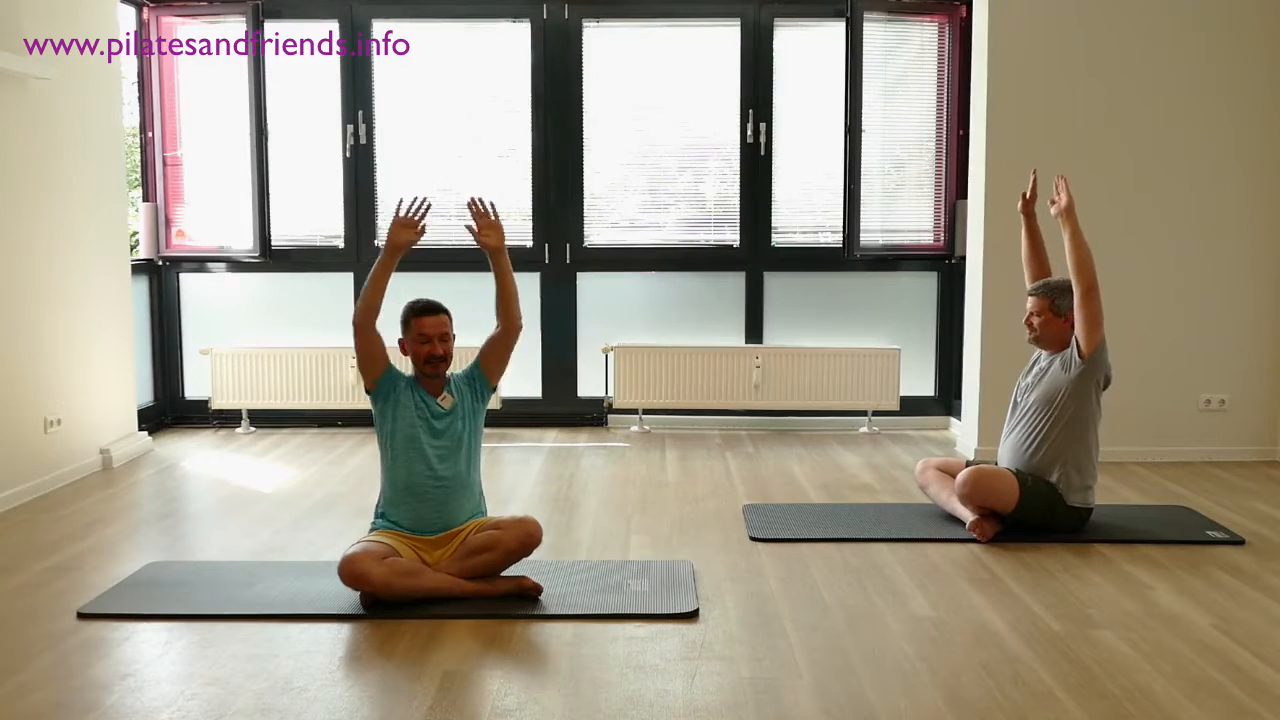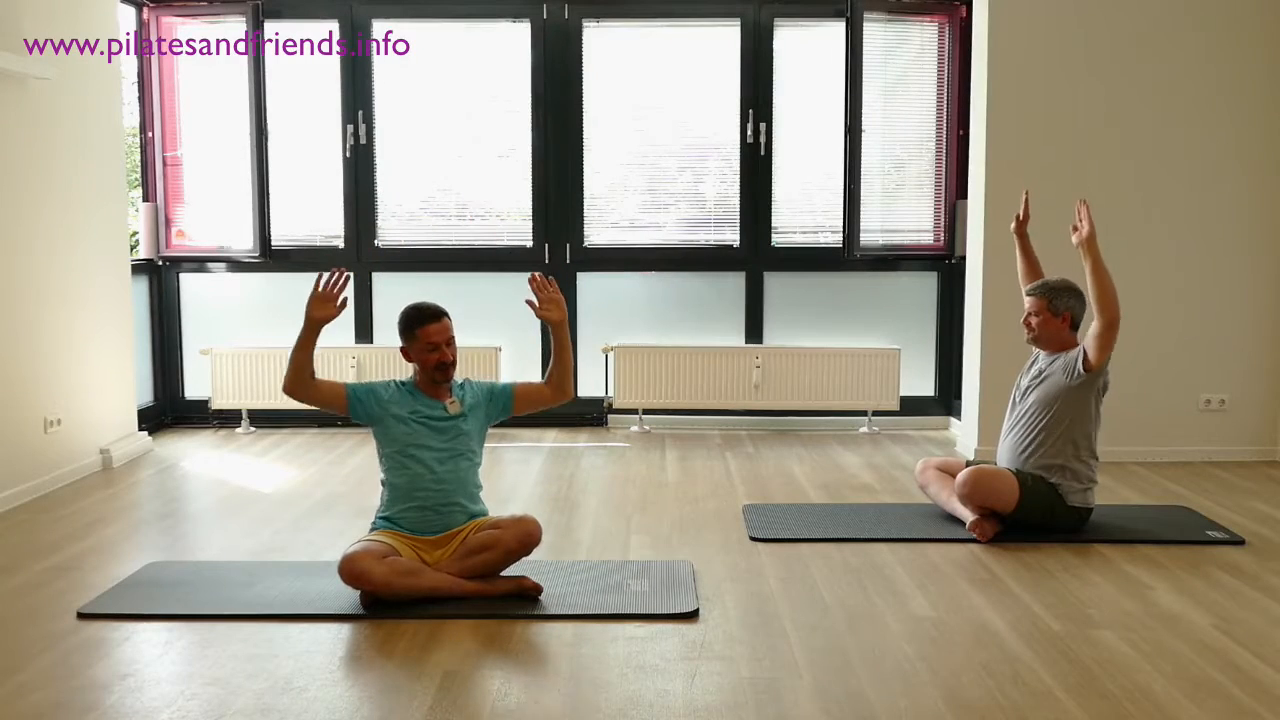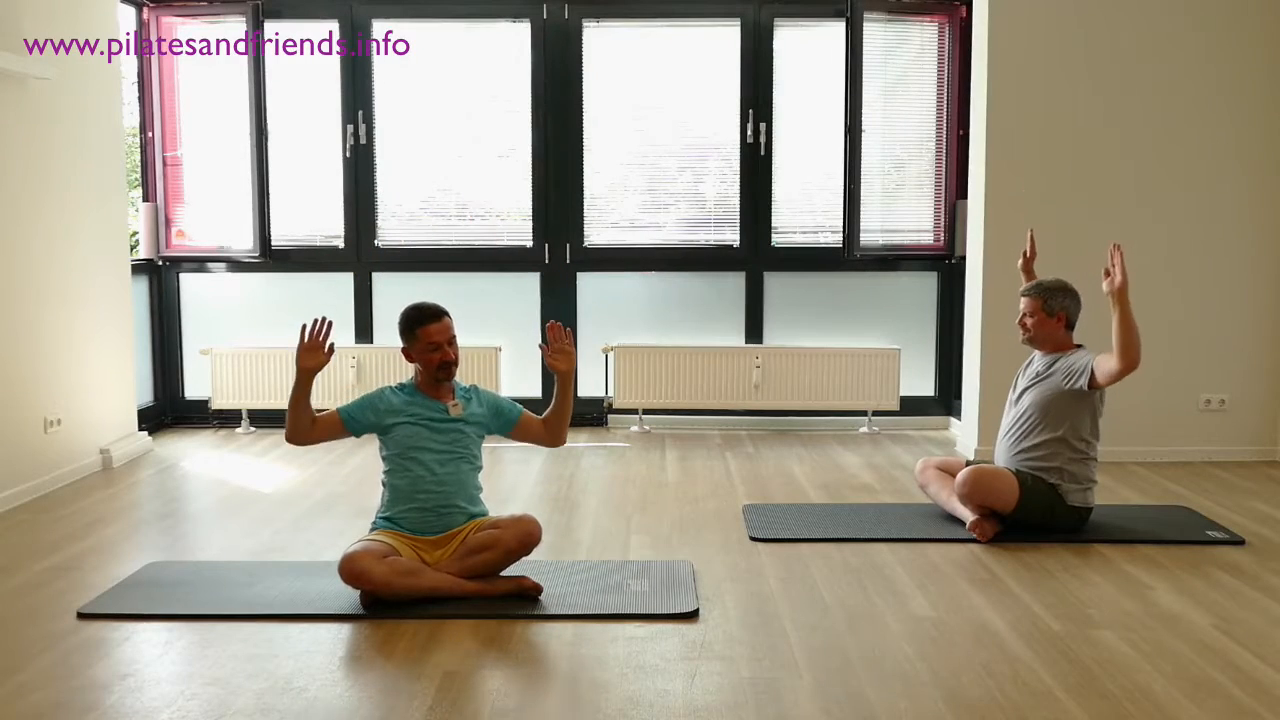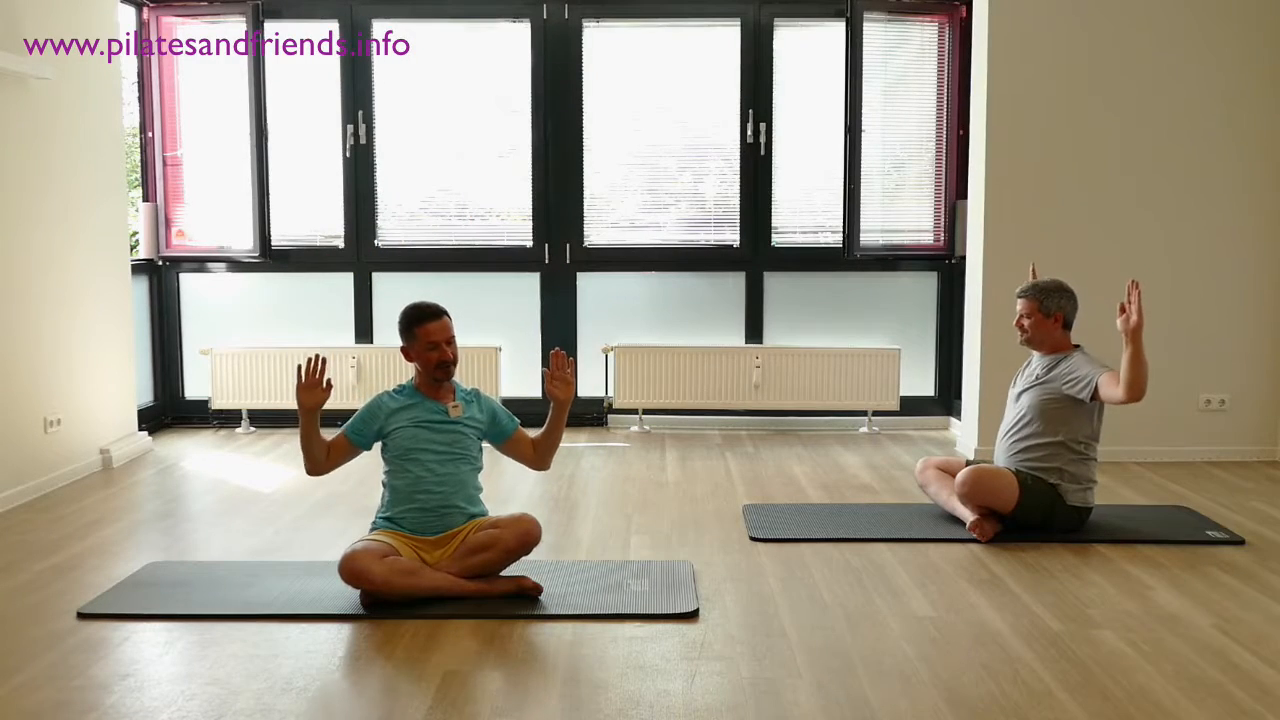
dt=0.4s
person 1, frame 1
left shoulder: (471, 388)
right shoulder: (391, 393)
left elbow: (510, 326)
right elbow: (362, 324)
left wrist: (496, 254)
right wrist: (391, 252)
left hip: (467, 533)
right hip: (398, 537)
left knee: (527, 532)
right knee: (353, 569)
left ankle: (403, 580)
right ankle: (492, 587)
person 1, frame 2
left shoulder: (481, 396)
right shoulder: (383, 399)
left elbow: (559, 392)
right elbow: (298, 390)
left wrist: (558, 329)
right wrist: (312, 327)
left hip: (466, 534)
right hip: (398, 538)
left knee: (526, 531)
right knee: (354, 568)
left ankle: (402, 583)
right ankle: (493, 586)
person 1, frame 3
left shoulder: (481, 402)
right shoulder: (384, 403)
left elbow: (553, 436)
right elbow: (299, 435)
left wrist: (564, 379)
right wrist: (305, 378)
left hip: (467, 533)
right hip: (399, 537)
left knee: (527, 529)
right knee: (355, 567)
left ankle: (400, 584)
right ankle: (493, 587)
person 1, frame 4
left shoulder: (480, 405)
right shoulder: (385, 408)
left elbow: (538, 459)
right elbow: (318, 465)
left wrist: (560, 406)
right wrist: (309, 414)
left hip: (466, 534)
right hip: (399, 537)
left knee: (526, 529)
right knee: (354, 566)
left ankle: (402, 583)
right ankle: (491, 587)
person 2, frame 1
left shoulder: (1083, 362)
right shoulder: (1045, 352)
left elbow: (1086, 292)
right elbow: (1038, 280)
left wrist: (1067, 221)
right wrist: (1028, 217)
left hip: (1059, 501)
right hip: (1015, 480)
left knee: (971, 482)
right knee: (927, 469)
left ankle: (986, 515)
right ankle: (978, 516)
person 2, frame 2
left shoulder: (1081, 364)
right shoulder: (1044, 353)
left elbow: (1109, 321)
right elbow: (1036, 290)
left wrist: (1088, 250)
right wrist: (1021, 237)
left hip: (1059, 501)
right hip: (1015, 479)
left knee: (970, 482)
right knee: (928, 469)
left ankle: (990, 516)
right ankle: (980, 516)
person 2, frame 3
left shoulder: (1078, 365)
right shoulder: (1041, 355)
left elbow: (1125, 363)
right elbow: (1036, 321)
left wrist: (1118, 299)
right wrist: (1027, 274)
left hip: (1058, 500)
right hip: (1014, 478)
left knee: (971, 481)
right knee: (927, 468)
left ankle: (991, 516)
right ankle: (976, 516)
person 2, frame 4
left shoulder: (1079, 368)
right shoulder: (1040, 358)
left elbow: (1130, 392)
left wrist: (1132, 336)
left hip: (1058, 500)
right hip: (1014, 478)
left knee: (970, 482)
right knee: (927, 468)
left ankle: (986, 518)
right ankle: (978, 517)
